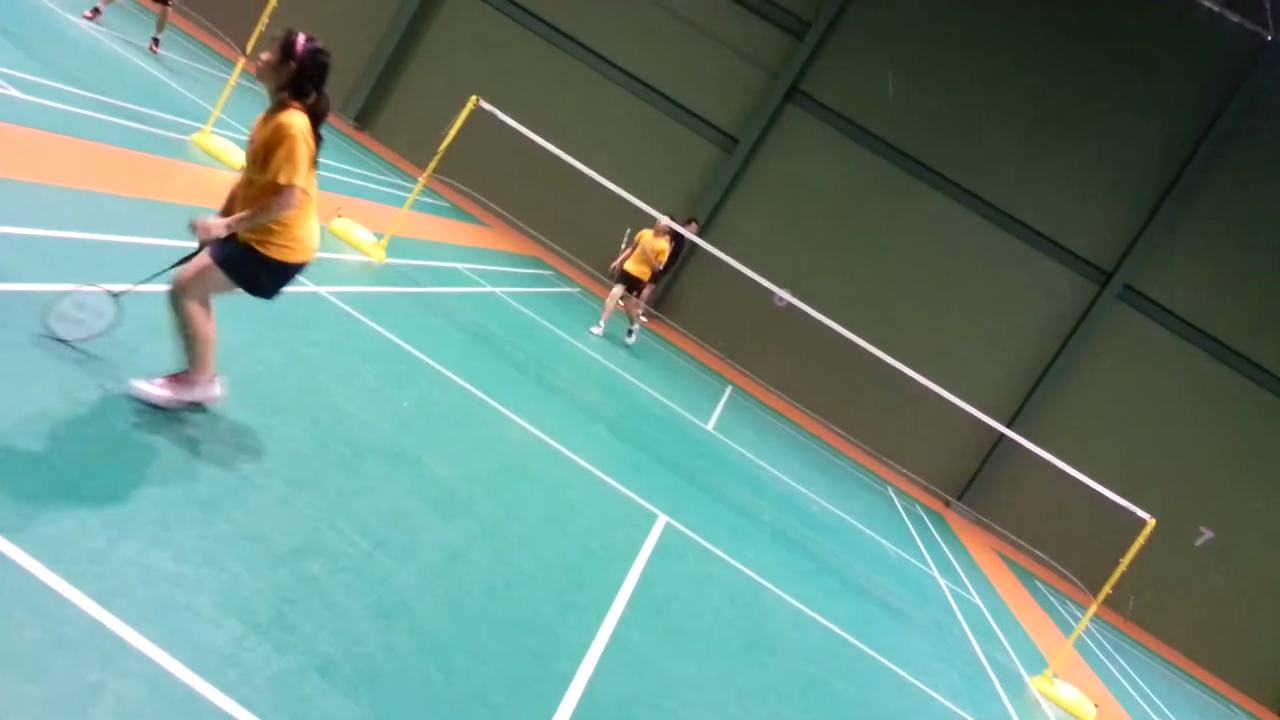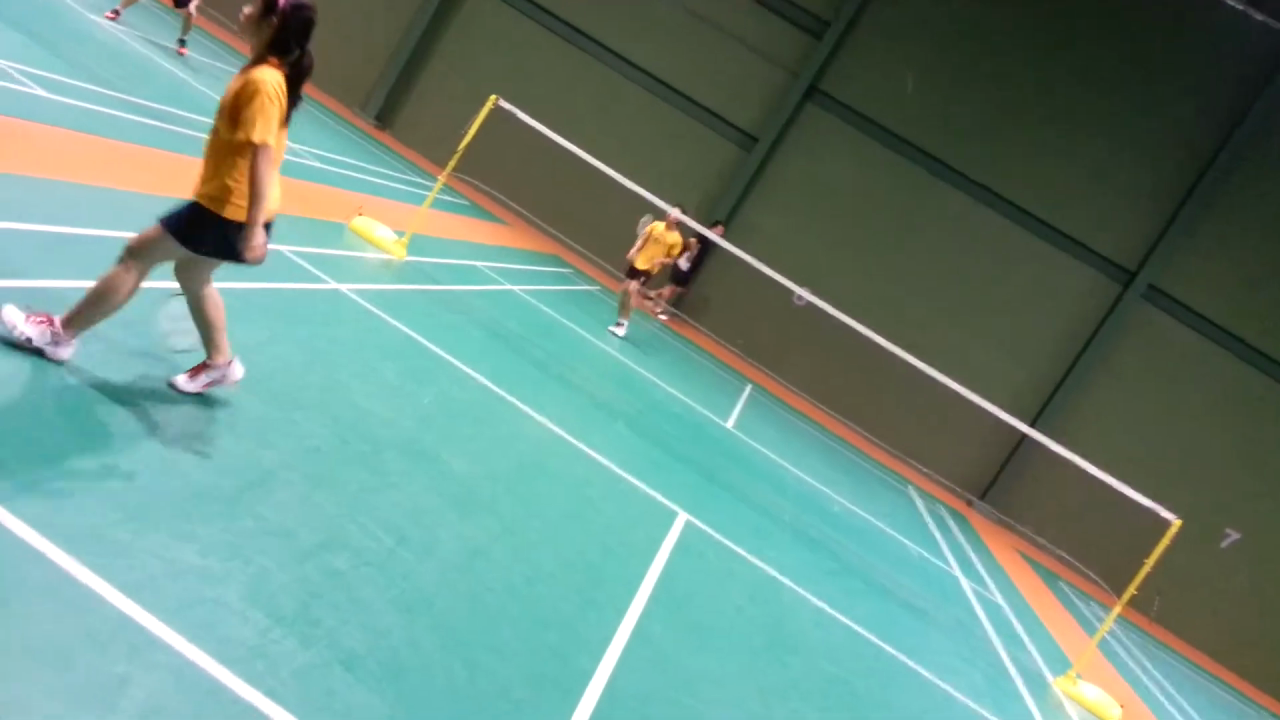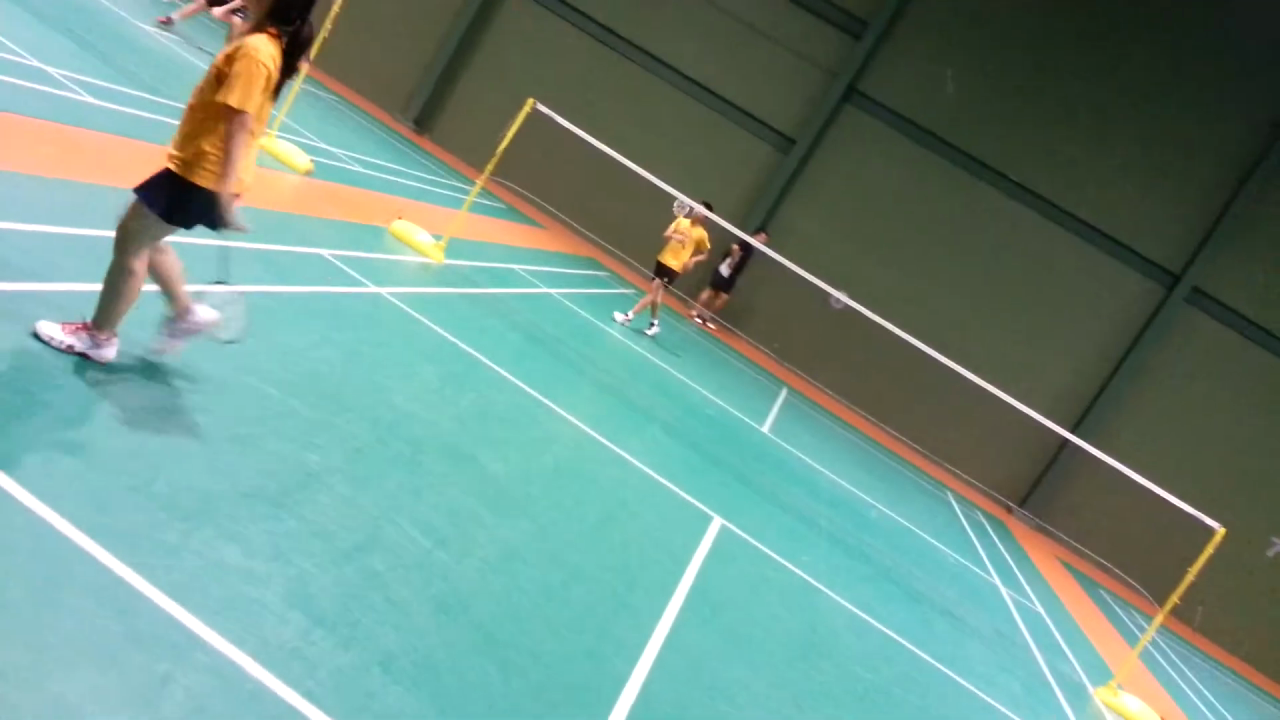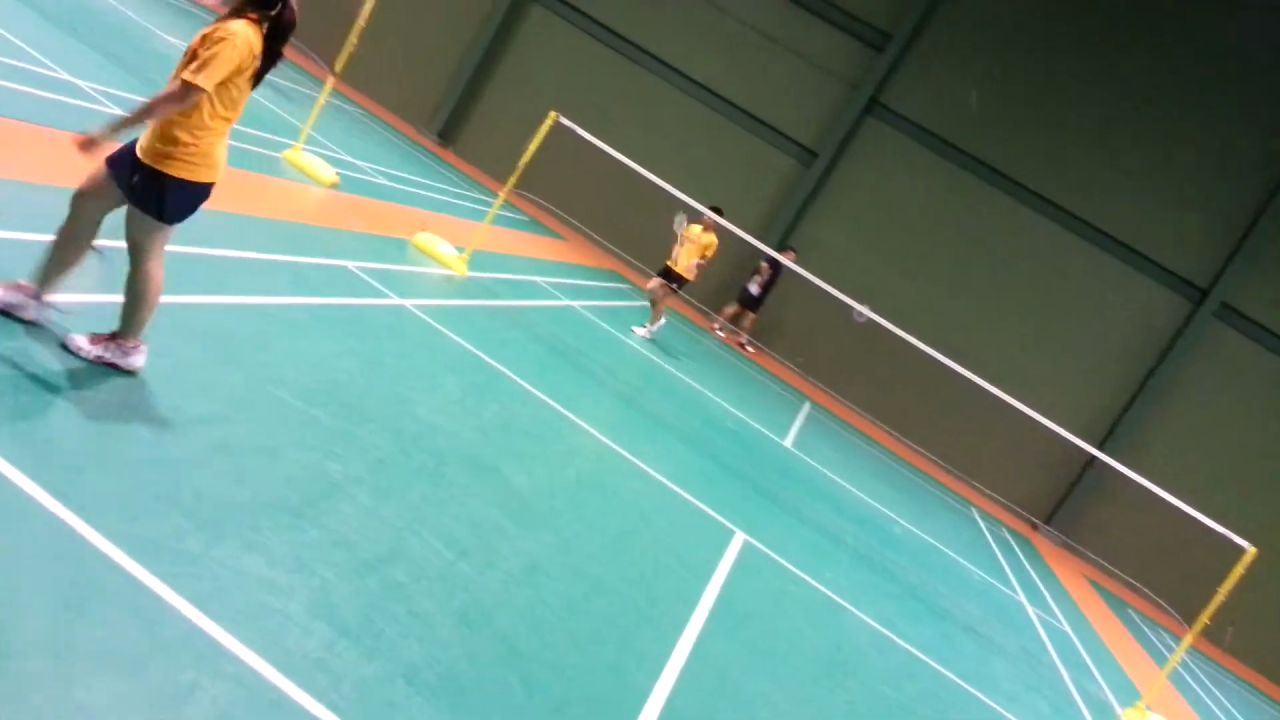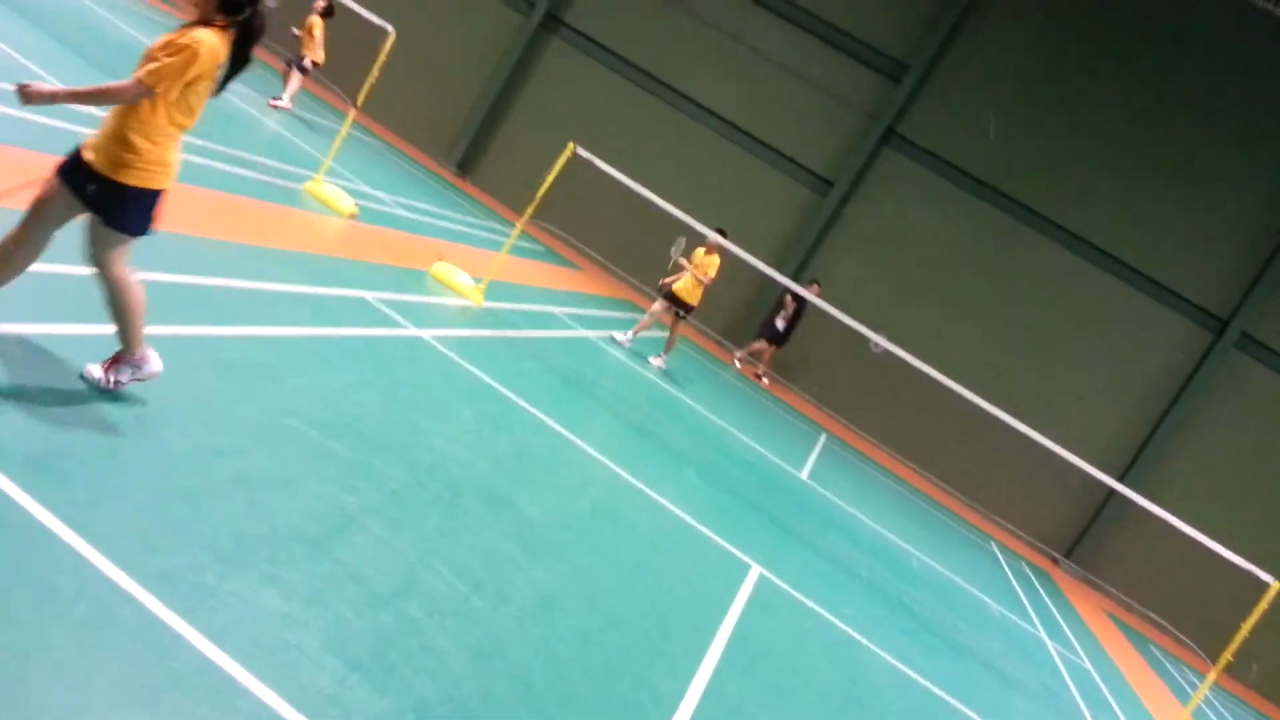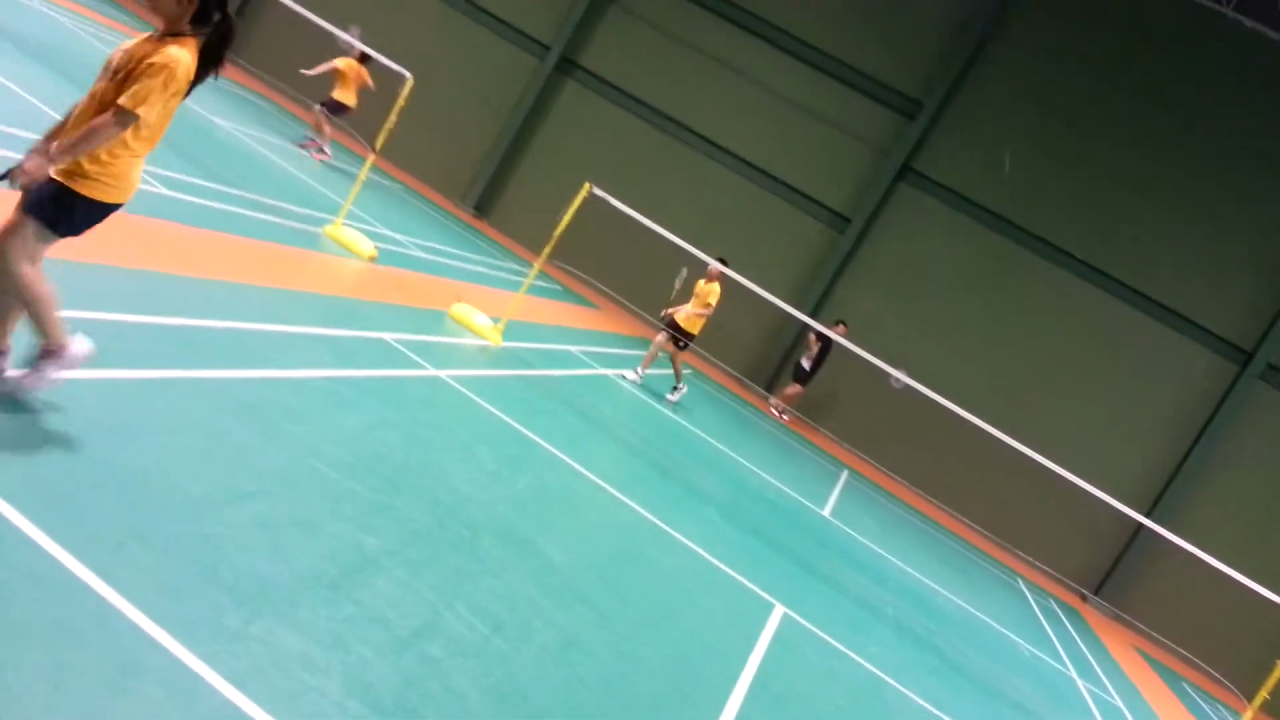
dt=0.2s
person 1, frame 1
left shoulder: (289, 126)
right shoulder: (270, 119)
left elbow: (287, 201)
right elbow: (247, 182)
left wrist: (225, 225)
right wrist: (220, 222)
left hip: (274, 249)
right hip: (252, 237)
left knee: (185, 288)
right knee: (188, 285)
left ankle: (198, 382)
right ankle: (198, 377)
person 1, frame 2
left shoulder: (262, 82)
right shoulder: (267, 75)
left elbow: (260, 159)
left wrist: (254, 227)
left hip: (229, 210)
right hip: (234, 206)
left knee: (134, 258)
right knee: (192, 277)
left ankle: (60, 333)
right ankle: (220, 362)
person 1, frame 3
left shoulder: (254, 48)
right shoulder: (267, 44)
left elbow: (235, 124)
left wrist: (224, 194)
left hip: (202, 175)
right hip: (198, 166)
left knee: (131, 242)
right knee: (144, 241)
left ankle: (100, 336)
right ankle: (186, 312)
person 1, frame 4
left shoulder: (237, 35)
left elbow: (183, 94)
left wrist: (111, 130)
left hip: (181, 165)
right hip: (158, 150)
left knee: (145, 249)
right knee: (85, 204)
left ankle: (129, 345)
right ankle: (34, 295)
person 1, frame 5
left shoulder: (201, 44)
right shoulder: (199, 35)
left elbow: (133, 91)
left wrist: (54, 94)
left hip: (133, 170)
right hip: (106, 153)
left knee: (109, 262)
right knee: (35, 222)
left ankle: (137, 358)
person 1, frame 6
left shoulder: (171, 59)
right shoulder: (150, 42)
left elbow: (116, 122)
right elbow: (96, 99)
left wrist: (49, 157)
right wrist: (45, 143)
left hip: (94, 180)
right hip: (73, 168)
left ankle: (59, 345)
